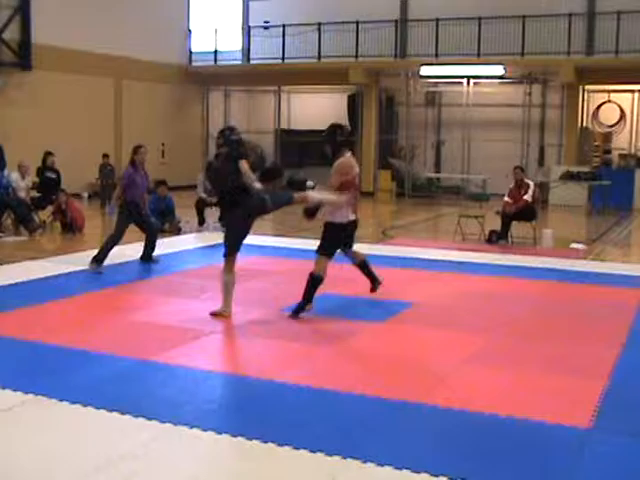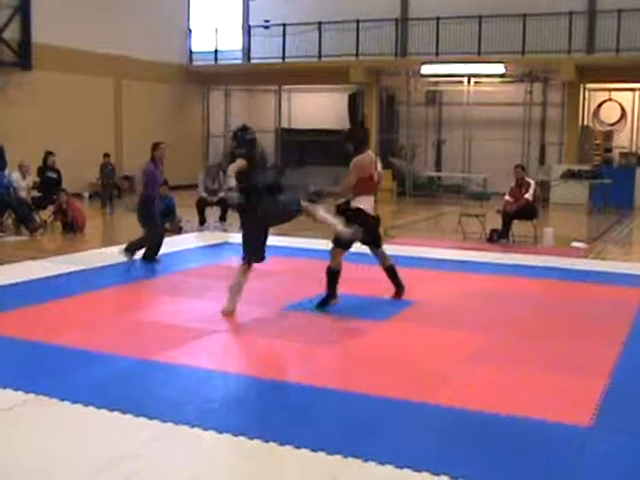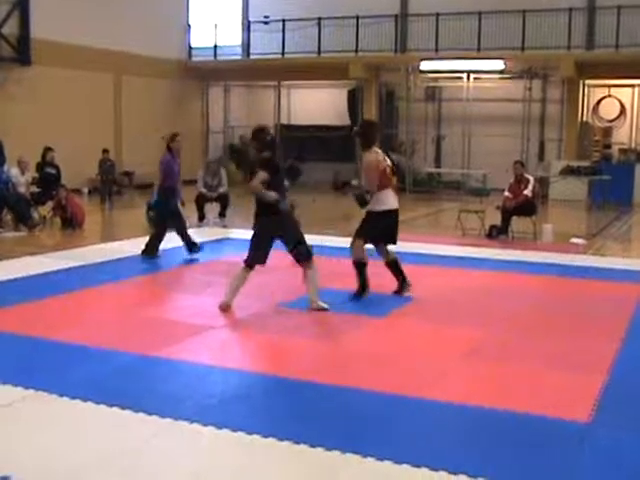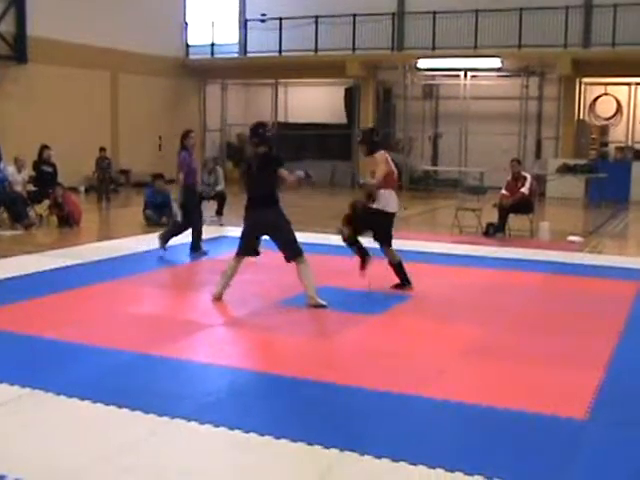
dt=0.2s
person 1, frame 1
left shoulder: (211, 166)
right shoulder: (235, 156)
right elbow: (246, 173)
right wrist: (259, 189)
left hip: (230, 214)
right hip: (248, 201)
left knee: (229, 262)
right knee: (299, 196)
left ankle: (225, 307)
right ankle: (339, 199)
person 1, frame 2
left shoulder: (234, 161)
right shoulder: (246, 157)
right elbow: (231, 170)
right wrist: (233, 188)
left hip: (250, 217)
right hip: (265, 207)
left knee: (247, 264)
right knee: (309, 207)
left ankle: (230, 306)
right ankle: (342, 229)
person 1, frame 3
left shoulder: (256, 165)
right shoulder: (271, 163)
right elbow: (254, 185)
right wrist: (275, 198)
left hip: (262, 220)
right hip: (281, 218)
left knee: (249, 265)
right knee: (307, 262)
left ankle: (227, 300)
right ankle: (315, 301)
person 1, frame 4
left shoulder: (247, 161)
right shoulder: (272, 158)
right elbow: (289, 181)
right wrist: (300, 175)
left hip: (252, 215)
right hip: (272, 214)
left knee: (240, 255)
right knee: (299, 257)
left ankle: (220, 290)
right ankle: (312, 297)
person 2, frame 1
left shoulder: (342, 164)
right shoulder: (350, 161)
right wrist: (318, 207)
left hip: (338, 219)
right hip: (348, 217)
left knee: (322, 259)
right knee: (348, 250)
left ankle: (306, 301)
right ankle: (374, 280)
person 2, frame 2
left shoulder: (360, 161)
right shoulder: (374, 159)
left elbow: (346, 189)
right wrist: (346, 204)
left hip: (359, 213)
right hip: (370, 213)
left knee: (336, 252)
right knee: (378, 251)
left ankle: (331, 294)
right ankle: (399, 288)
person 2, frame 3
left shoulder: (370, 158)
right shoulder: (380, 155)
left elbow: (372, 187)
left hip: (380, 209)
right hip: (390, 207)
left knee: (356, 244)
right knee: (381, 247)
left ankle: (362, 285)
right ankle: (403, 282)
person 2, frame 4
left shoulder: (379, 157)
right shoulder: (383, 158)
left elbow: (377, 182)
left wrist: (363, 183)
right wrist: (368, 199)
left hip: (380, 207)
right hip: (389, 208)
left knee: (346, 231)
right knee: (386, 247)
left ankle: (363, 255)
right ankle: (405, 282)
